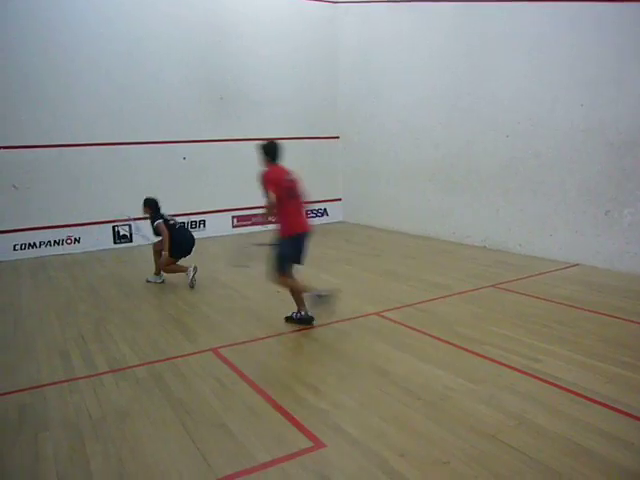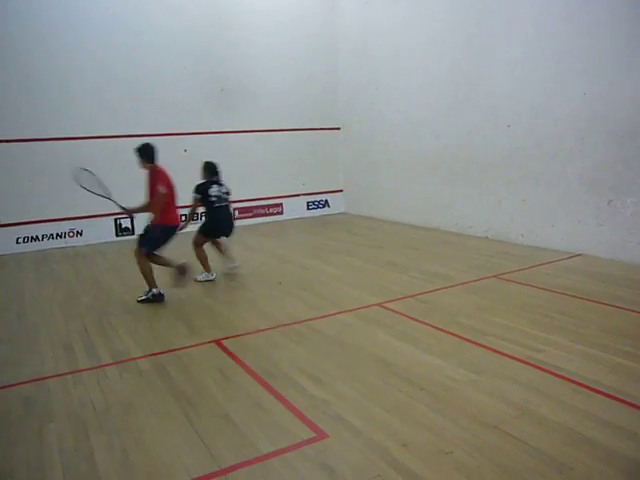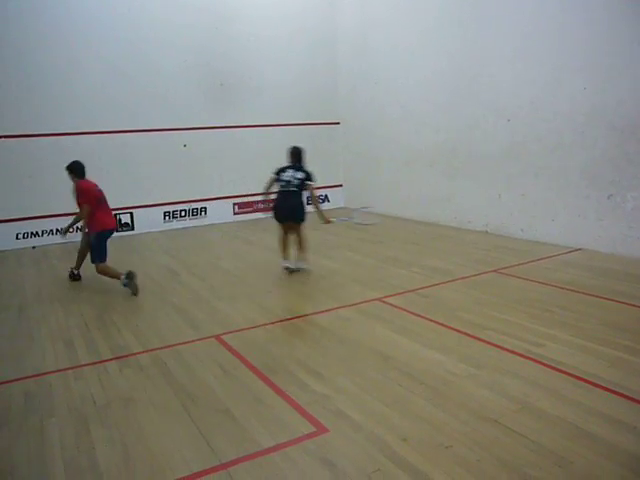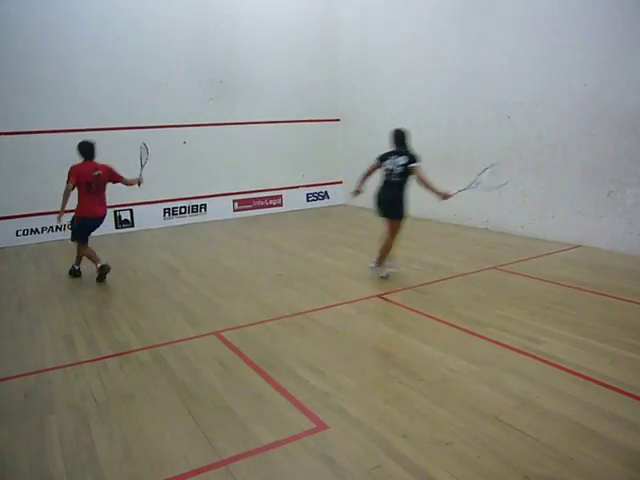
dt=0.4s
person 1, frame 1
left shoulder: (268, 175)
right shoulder: (288, 174)
left elbow: (272, 200)
right elbow: (301, 199)
left wrist: (268, 214)
left hip: (289, 231)
right hip: (302, 229)
left knee: (281, 278)
right knee: (286, 274)
left ankle: (319, 295)
right ankle: (302, 313)
person 1, frame 2
left shoulder: (155, 173)
right shoulder: (156, 173)
left elbow: (162, 192)
left wrist: (152, 214)
right wrist: (134, 210)
left hip: (166, 223)
right hip: (164, 221)
left knee: (140, 253)
right knee: (145, 253)
left ankle: (154, 291)
right ankle: (178, 267)
person 1, frame 3
left shoulder: (80, 186)
right shoulder: (91, 185)
left elbow: (85, 211)
left wrist: (71, 225)
right wrist: (71, 225)
left hip: (100, 227)
right hip: (110, 224)
left knee: (100, 267)
right knee: (85, 241)
left ankle: (124, 277)
right ankle: (76, 271)
person 1, frame 4
left shoulder: (76, 169)
right shoulder: (105, 169)
left elbow: (69, 189)
right elbow: (125, 181)
left wrist: (62, 210)
right wrist: (137, 180)
left hip: (84, 213)
right hip: (101, 213)
left knee: (81, 244)
right knee: (82, 240)
left ankle: (100, 265)
right ankle: (76, 267)
person 2, frame 1
left shoulder: (155, 218)
right shoulder: (160, 216)
left elbow: (165, 233)
left wrist: (166, 250)
left hip: (182, 242)
right hip: (187, 239)
left knee: (163, 267)
right knee: (156, 247)
left ankle: (188, 270)
right ankle: (157, 276)
person 2, frame 2
left shoulder: (201, 187)
right shoulder: (224, 186)
left elbow: (193, 208)
left wrist: (186, 223)
left hip: (213, 221)
right hip: (228, 221)
left knee: (197, 244)
right knee: (214, 241)
left ankle: (208, 273)
right ankle: (230, 261)
person 2, frame 3
left shoulder: (281, 170)
right shoulder: (305, 174)
left elbow: (267, 188)
right elbow: (313, 196)
left wrist: (266, 198)
right wrist: (322, 215)
left hip: (280, 205)
right hip: (295, 205)
left knee: (285, 232)
right knee: (297, 232)
left ankle: (286, 261)
right ankle: (300, 260)
person 2, frame 4
left shoulder: (386, 156)
right shoulder: (410, 157)
left elbow: (368, 172)
right elbow: (421, 178)
left wrist: (358, 187)
right wrist: (438, 193)
left hip: (382, 196)
right hip: (394, 199)
left knee: (392, 231)
right knee: (392, 235)
left ankle: (381, 263)
right ankle: (378, 266)
